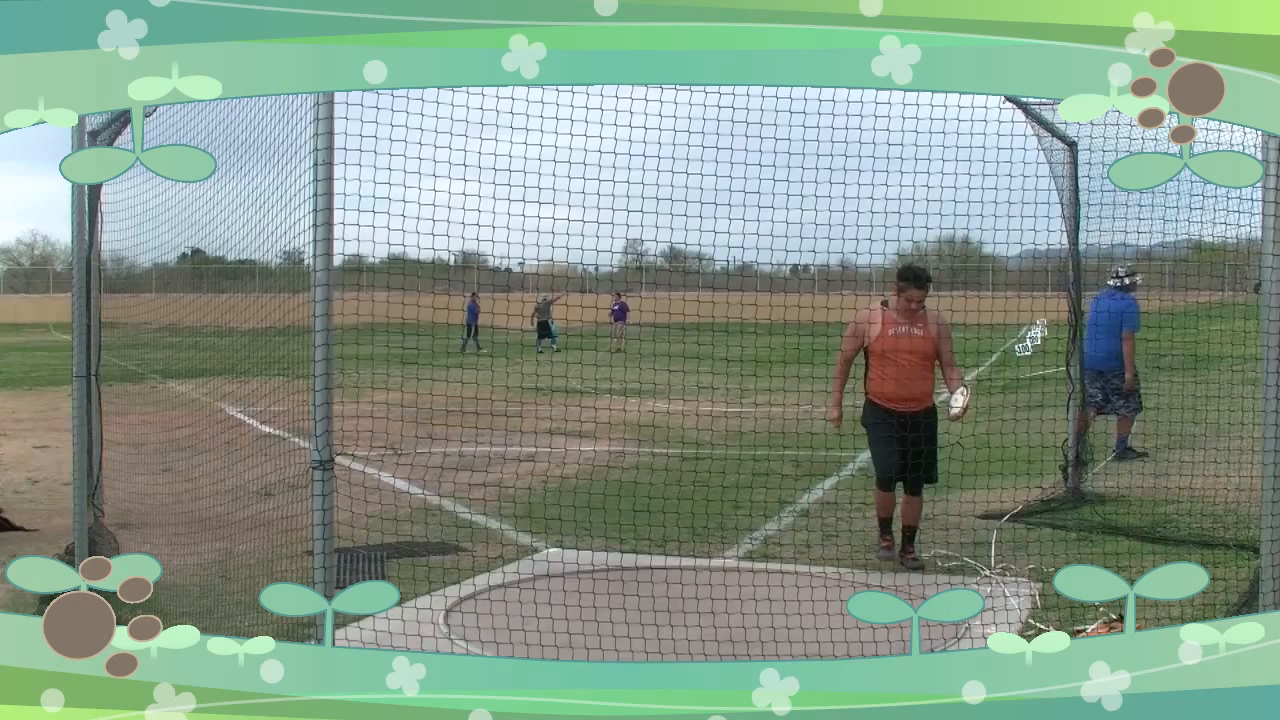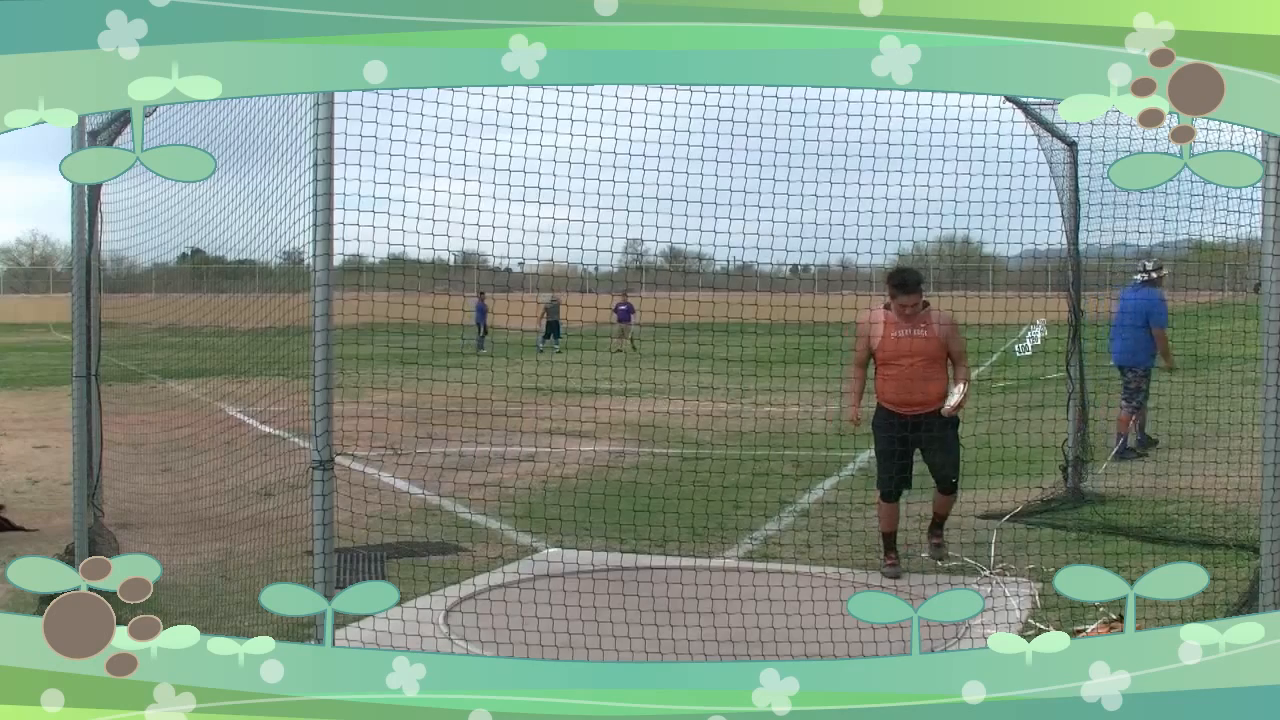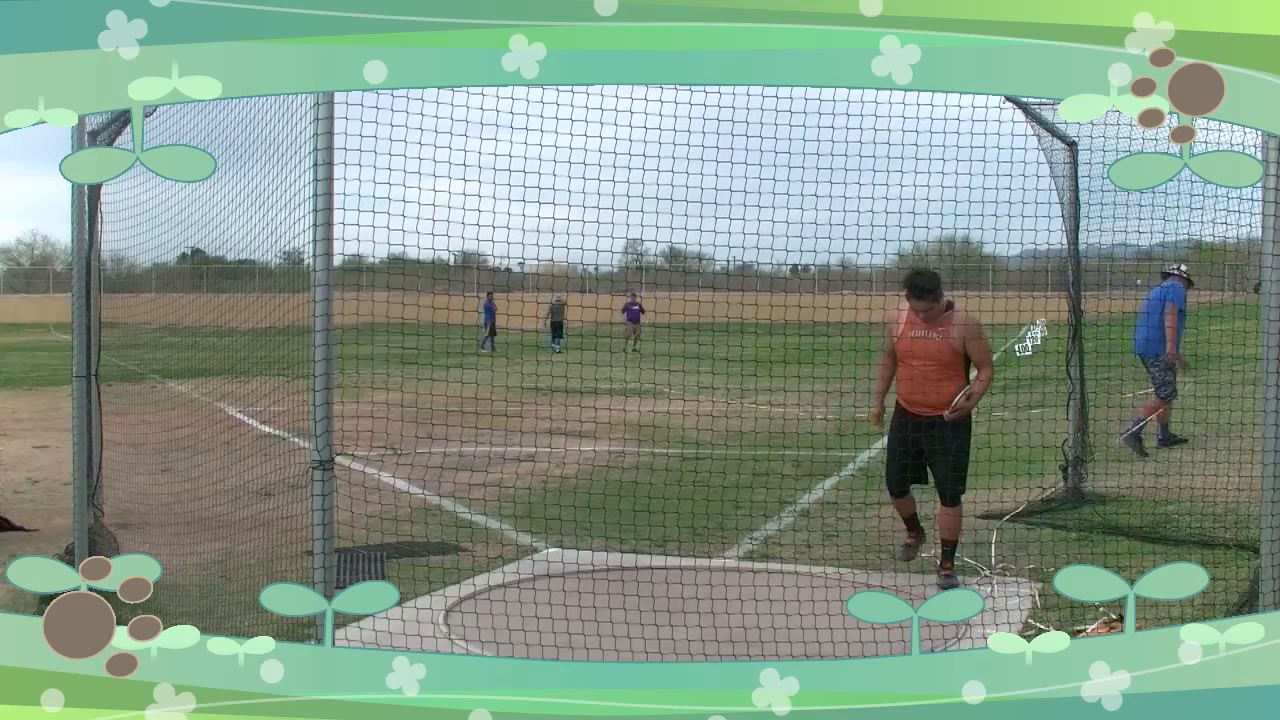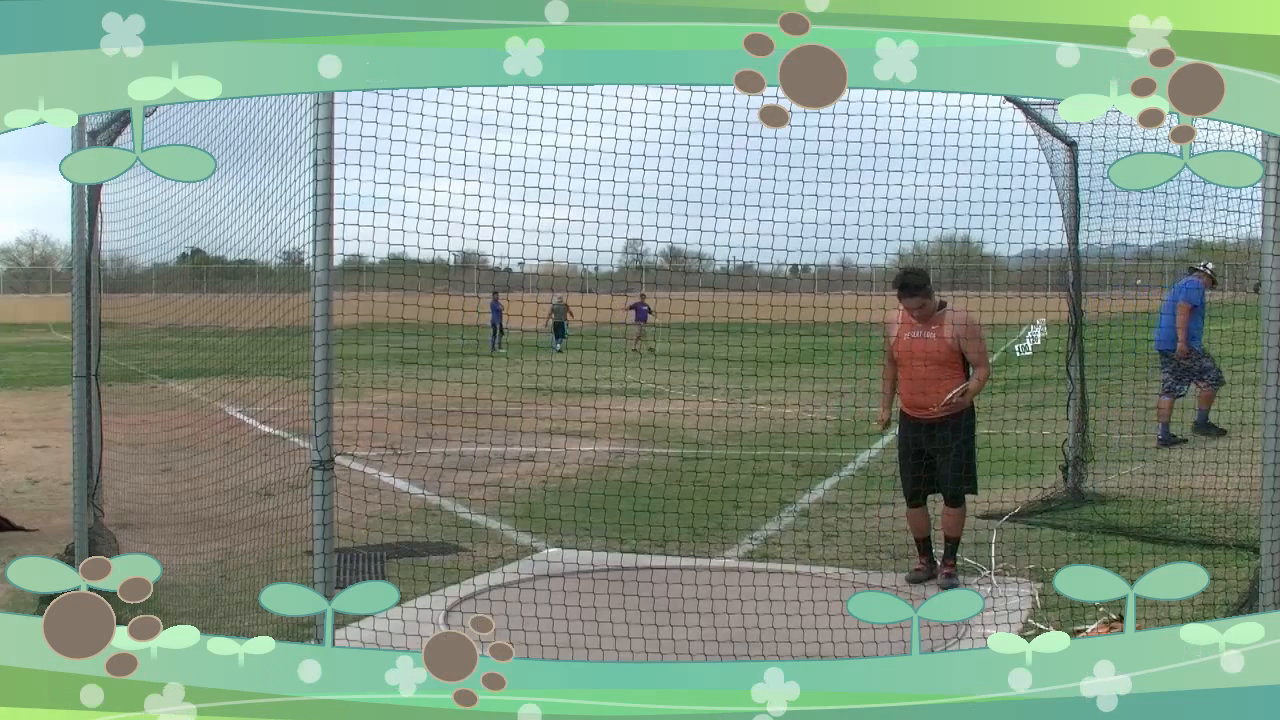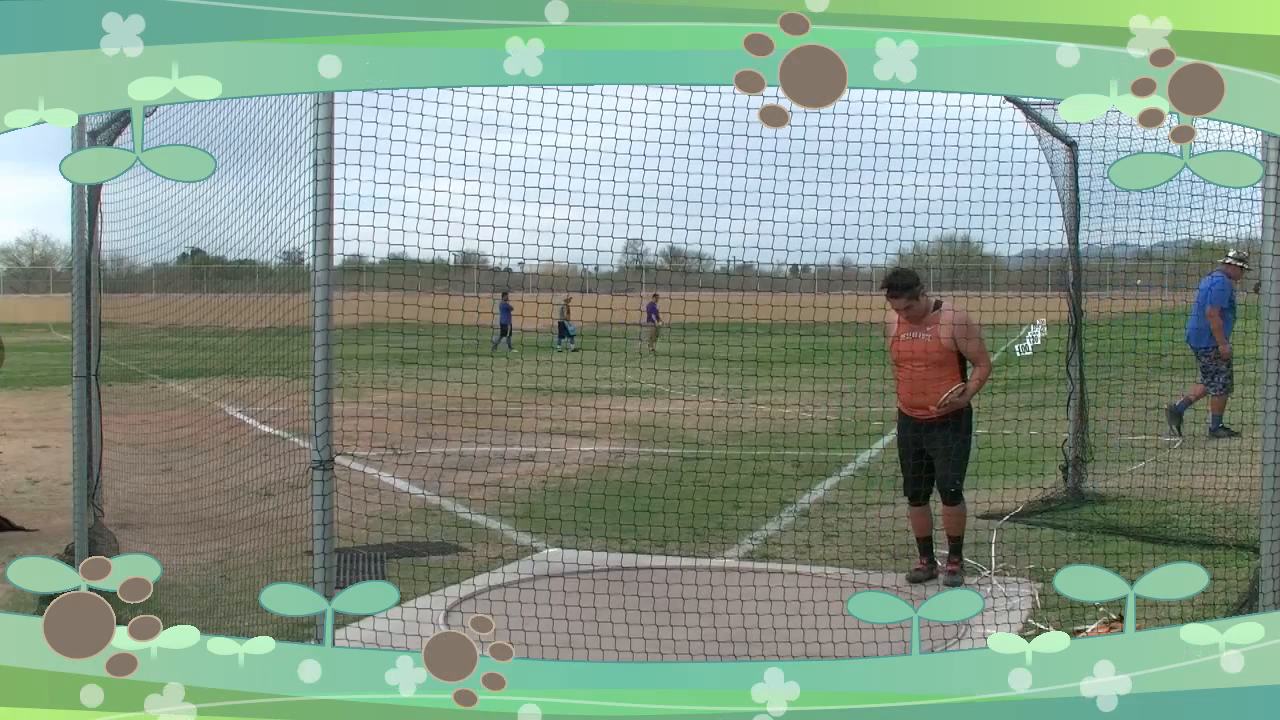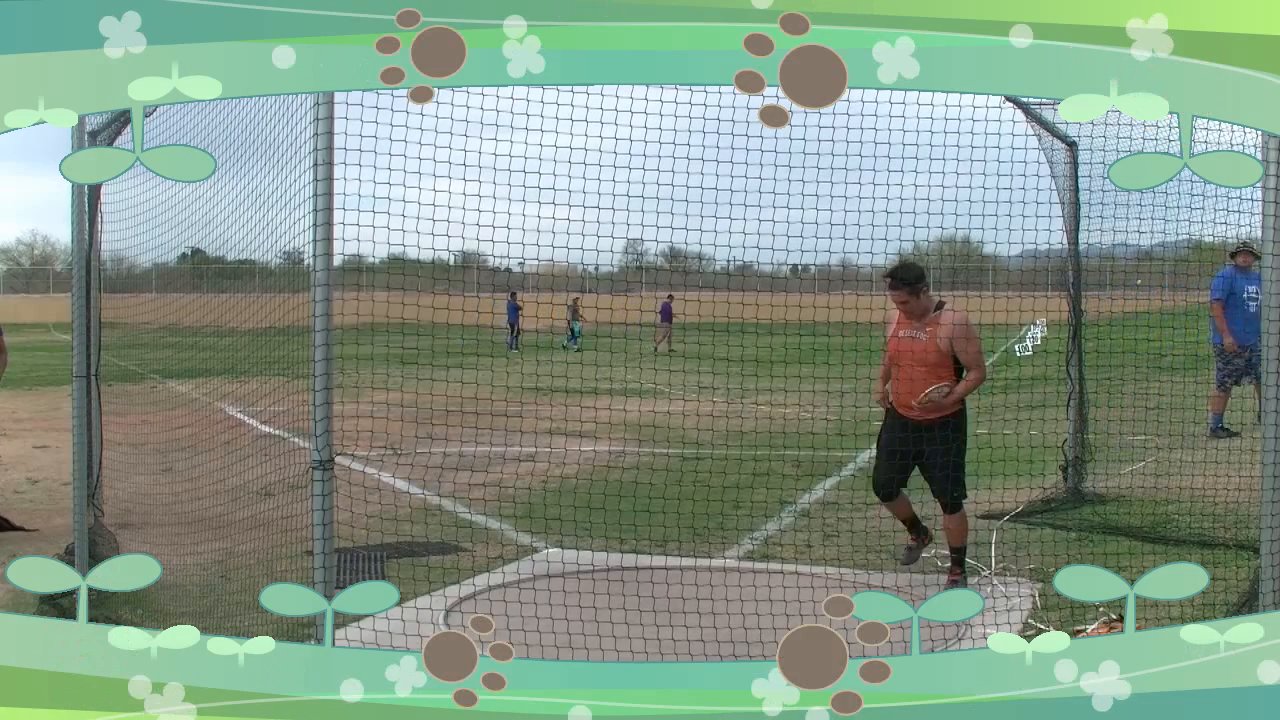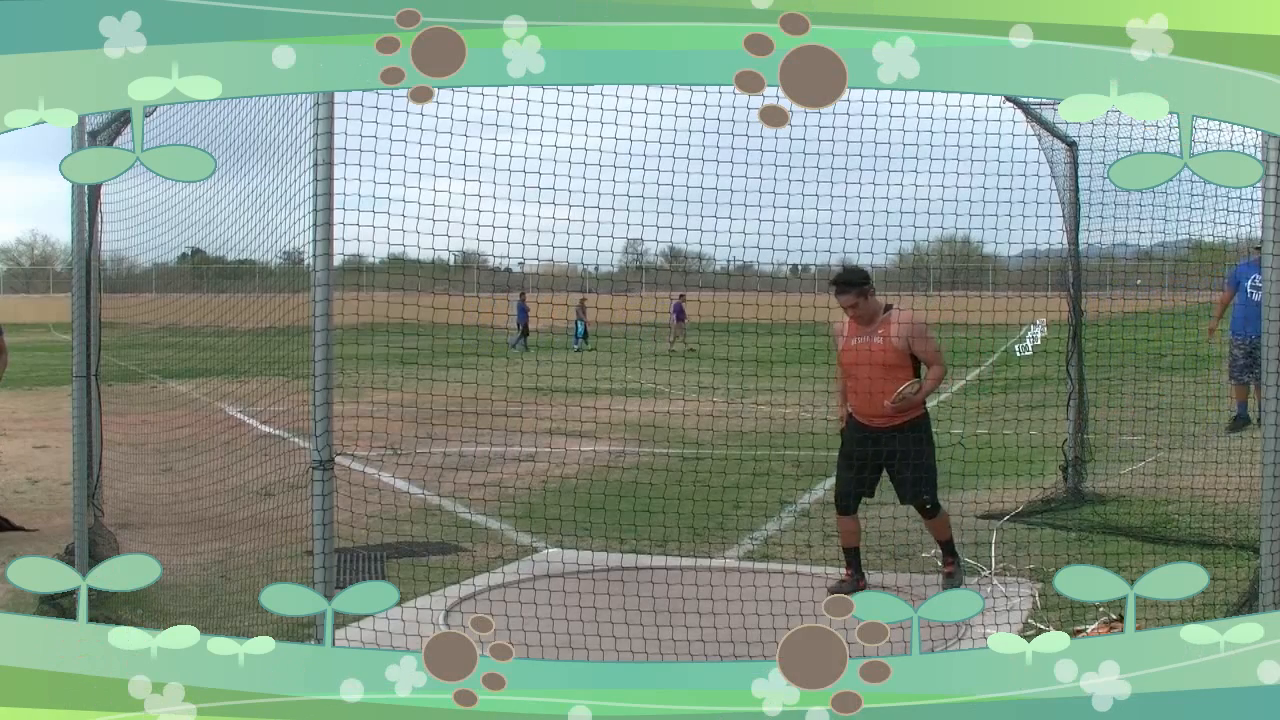
dt=0.4s
person 1, frame 1
left shoulder: (937, 322)
right shoulder: (868, 319)
left elbow: (949, 366)
right elbow: (844, 360)
left wrist: (960, 394)
right wrist: (836, 403)
left hip: (922, 415)
right hip: (881, 413)
left knee: (915, 485)
right knee: (886, 475)
left ankle: (908, 547)
right ankle: (885, 535)
person 1, frame 2
left shoulder: (942, 321)
right shoulder: (871, 322)
left elbow: (960, 362)
right elbow: (860, 365)
left wrist: (960, 394)
right wrist: (855, 403)
left hip: (936, 417)
right hip: (890, 418)
left knee: (948, 482)
right knee: (889, 489)
left ankle: (936, 530)
right ankle: (890, 554)
person 1, frame 3
left shoulder: (964, 325)
right shoulder: (899, 320)
left elbow: (985, 369)
right elbow: (889, 360)
left wrist: (971, 401)
right wrist: (878, 400)
left hip: (949, 421)
right hip: (906, 416)
left knee: (950, 493)
right knee: (895, 484)
left ankle: (946, 564)
right ankle: (914, 532)
person 1, frame 4
left shoulder: (959, 322)
right shoulder: (895, 323)
left elbow: (982, 367)
left wrist: (966, 398)
right wrist: (886, 406)
left hip: (953, 422)
right hip: (911, 422)
left knee: (953, 493)
right knee: (913, 496)
left ankle: (949, 562)
right ankle: (925, 560)
person 1, frame 5
left shoulder: (956, 321)
right shoulder: (894, 324)
left elbow: (983, 364)
left wrist: (965, 397)
right wrist: (902, 398)
left hip: (950, 422)
right hip: (909, 422)
left knee: (950, 488)
right knee: (915, 494)
left ankle: (955, 558)
right ankle: (926, 559)
person 1, frame 6
left shoulder: (954, 323)
right shoulder: (895, 320)
left elbow: (977, 371)
left wrist: (949, 400)
right wrist: (881, 383)
left hip: (943, 424)
right hip: (900, 420)
left knee: (949, 499)
right knee: (883, 485)
left ankle: (958, 569)
right ankle: (918, 533)
person 1, frame 7
left shoulder: (906, 324)
right shoulder: (841, 329)
left elbow: (938, 366)
left wrist: (918, 398)
right wrist: (842, 403)
left hip: (907, 428)
right hip: (860, 428)
left knee: (925, 501)
right knee: (844, 499)
left ankle: (951, 561)
right ankle: (854, 574)
person 2, frame 1
left shoulder: (1098, 299)
right shoulder: (1129, 303)
right elbow: (1127, 339)
right wrist: (1129, 371)
left hip: (1091, 360)
right hip: (1115, 362)
left knee: (1091, 406)
right knee: (1129, 405)
right ankle: (1121, 449)
person 2, frame 2
left shoulder: (1126, 293)
right shoulder: (1156, 298)
right elbow: (1159, 334)
right wrist: (1168, 359)
left hip: (1119, 353)
right hip: (1139, 357)
left knee: (1135, 398)
right knee: (1131, 403)
left ankle: (1142, 438)
right ankle: (1121, 448)
person 2, frame 3
left shoulder: (1157, 290)
right shoulder: (1176, 288)
right elbow: (1170, 315)
left wrist: (1177, 356)
right wrist: (1171, 345)
left hip: (1145, 346)
right hip: (1159, 348)
left knee: (1165, 391)
right knee: (1164, 394)
left ankle: (1164, 436)
right ankle: (1133, 433)
person 2, frame 4
left shoulder: (1181, 285)
right shoulder: (1195, 284)
right elbow: (1182, 310)
right wrist: (1182, 341)
left hip: (1165, 343)
right hip: (1183, 344)
left knee: (1169, 389)
right knee: (1212, 378)
left ankle: (1163, 435)
right ankle: (1201, 422)
person 2, frame 5
left shoulder: (1212, 279)
right shoulder: (1222, 283)
right elbow: (1212, 314)
right wrist: (1222, 343)
left hip: (1198, 338)
right hip: (1210, 341)
left knee: (1211, 382)
right knee: (1221, 384)
left ankle: (1177, 409)
right ankle: (1215, 427)
person 2, frame 6
left shoulder: (1257, 277)
right shoulder: (1225, 276)
right elbow: (1216, 307)
left wrist: (1264, 332)
right wrist: (1226, 336)
left hip: (1253, 339)
right hip: (1230, 340)
left knee: (1262, 376)
right knee: (1224, 383)
left ankle: (1264, 414)
right ankle: (1215, 426)
person 2, frame 7
right shoulder: (1243, 267)
right elbow: (1227, 294)
right wrist: (1216, 319)
right hip: (1241, 331)
left knee: (1262, 376)
right knee: (1239, 374)
right ankle: (1241, 415)
